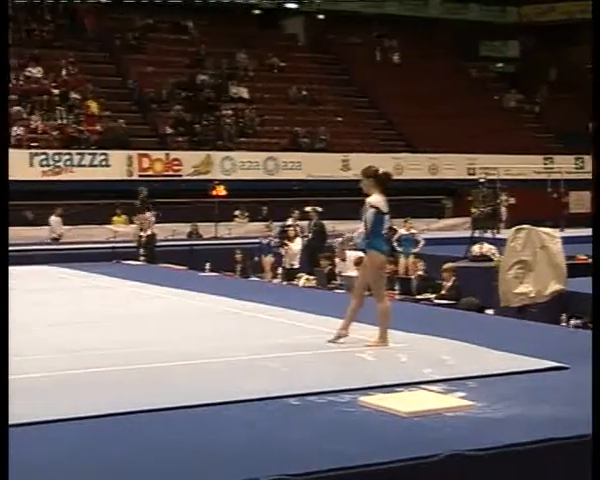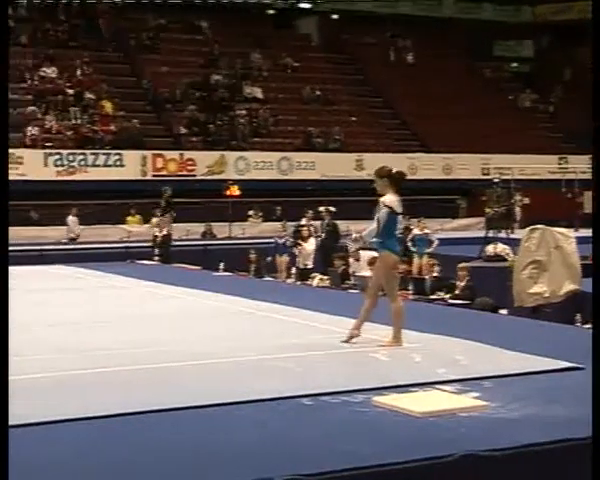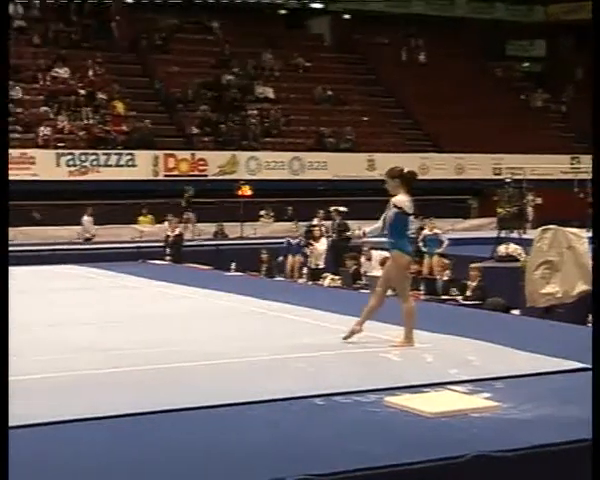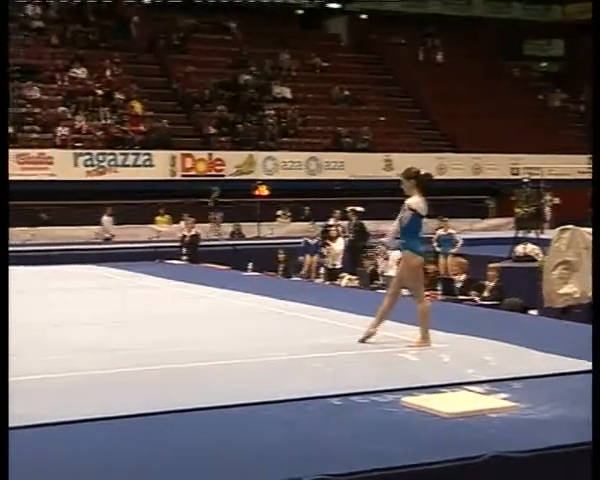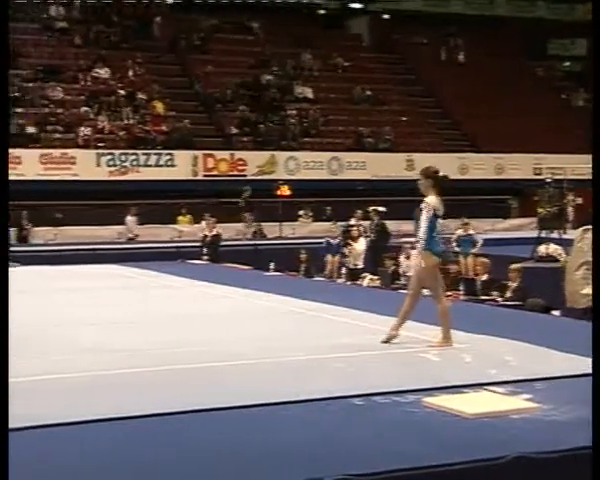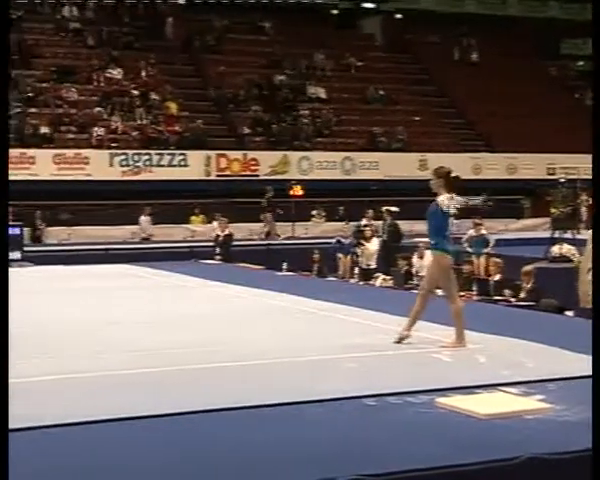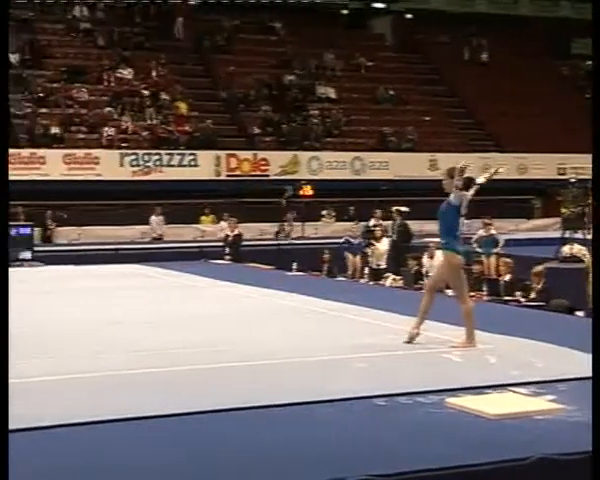
dt=0.2s
person 1, frame 1
left shoulder: (371, 201)
right shoulder: (381, 200)
left elbow: (365, 229)
left hip: (375, 251)
right hip: (376, 249)
left knee: (379, 296)
right knee: (358, 291)
left ankle: (383, 338)
right ankle: (344, 328)
person 1, frame 2
left shoulder: (385, 201)
right shoulder: (395, 200)
left elbow: (377, 227)
left wrist: (360, 237)
right wrist: (364, 237)
left hip: (387, 251)
right hip: (389, 249)
left knee: (393, 296)
right knee: (372, 291)
left ankle: (396, 338)
right ankle: (356, 328)
person 1, frame 3
left shoulder: (396, 201)
right shoulder: (406, 200)
left elbow: (382, 225)
left wrist: (363, 233)
right wrist: (367, 232)
left hip: (399, 251)
right hip: (400, 249)
left knee: (404, 296)
right knee: (379, 290)
left ankle: (408, 338)
right ankle: (359, 324)
person 1, frame 4
left shoulder: (410, 203)
right shoulder: (421, 201)
left elbow: (397, 228)
left wrist: (385, 245)
right wrist: (392, 242)
left hip: (411, 252)
right hip: (412, 251)
left knee: (419, 296)
right knee: (392, 291)
left ankle: (425, 338)
right ankle: (373, 327)
person 1, frame 5
left shoulder: (428, 202)
right shoulder: (436, 201)
left elbow: (423, 228)
left wrist: (419, 252)
right wrist: (440, 245)
left hip: (428, 252)
right hip: (431, 250)
left knee: (438, 296)
right knee: (412, 292)
left ankle: (446, 338)
right ankle: (395, 329)
person 1, frame 6
left shoulder: (443, 199)
right shoulder: (448, 198)
left elbow: (451, 204)
right elbow: (458, 201)
left hip: (441, 252)
right hip: (439, 251)
left knee: (452, 296)
right knee: (424, 291)
left ankle: (460, 338)
right ankle: (407, 329)
person 1, frame 7
left shoulder: (456, 198)
right shoulder: (457, 198)
left elbow: (460, 187)
right elbow: (475, 185)
left wrist: (459, 175)
right wrist: (489, 174)
left hip: (452, 251)
right hip: (449, 250)
left knee: (462, 297)
right knee: (430, 288)
left ankle: (470, 339)
right ankle: (416, 327)
